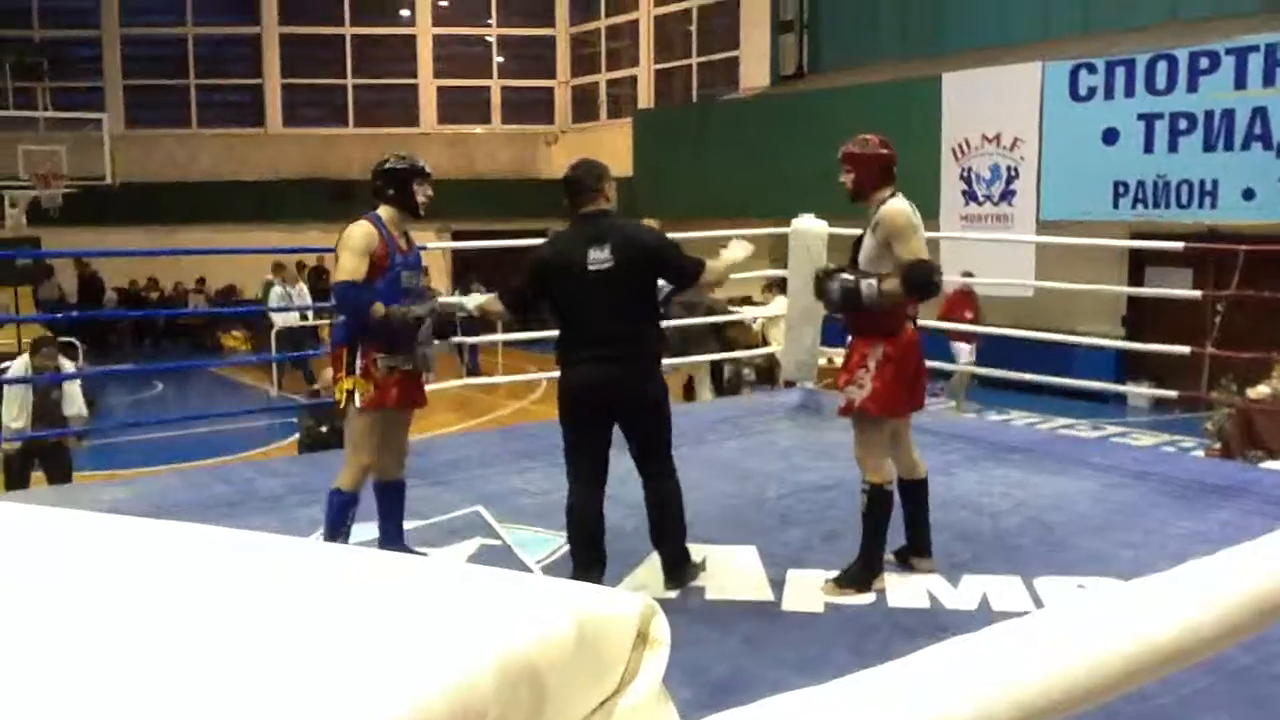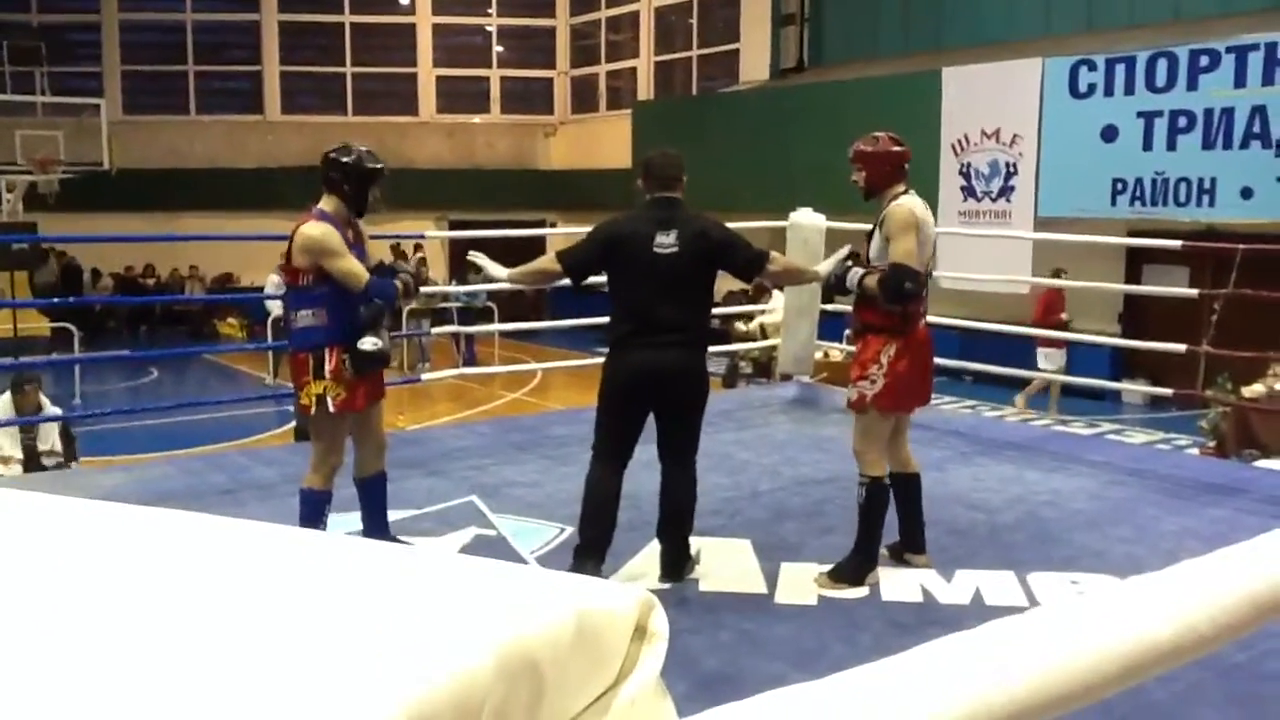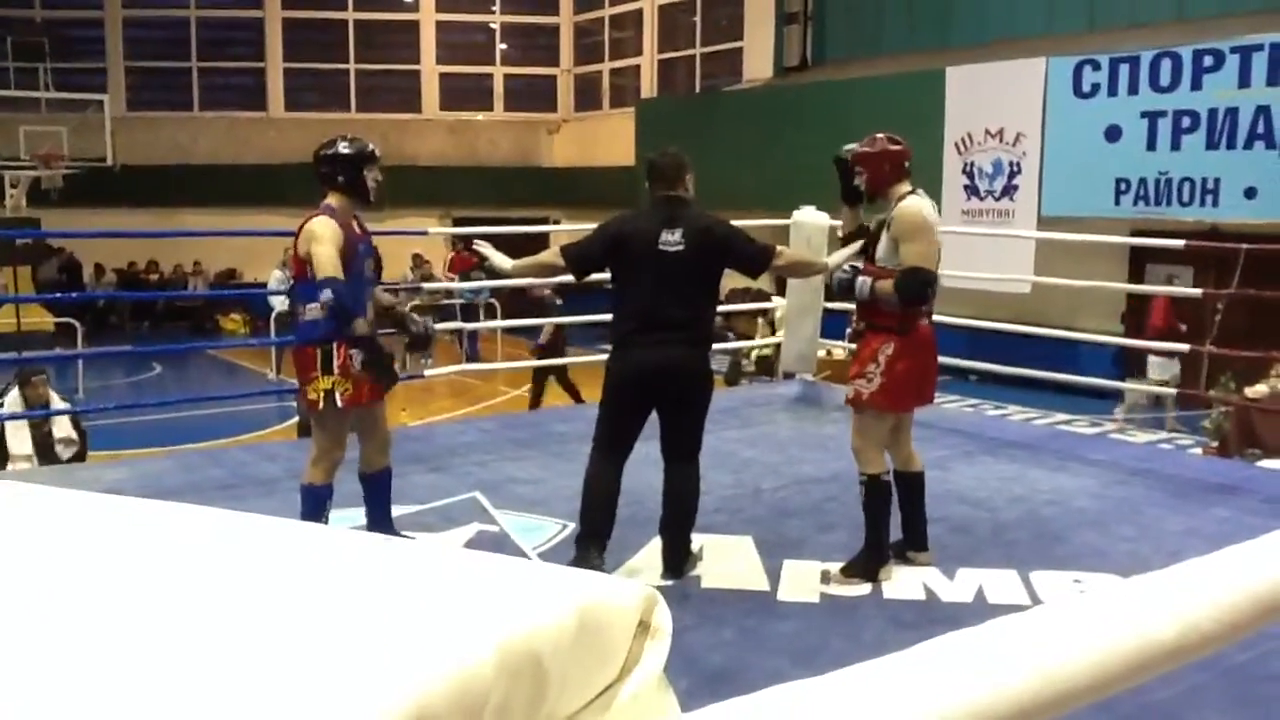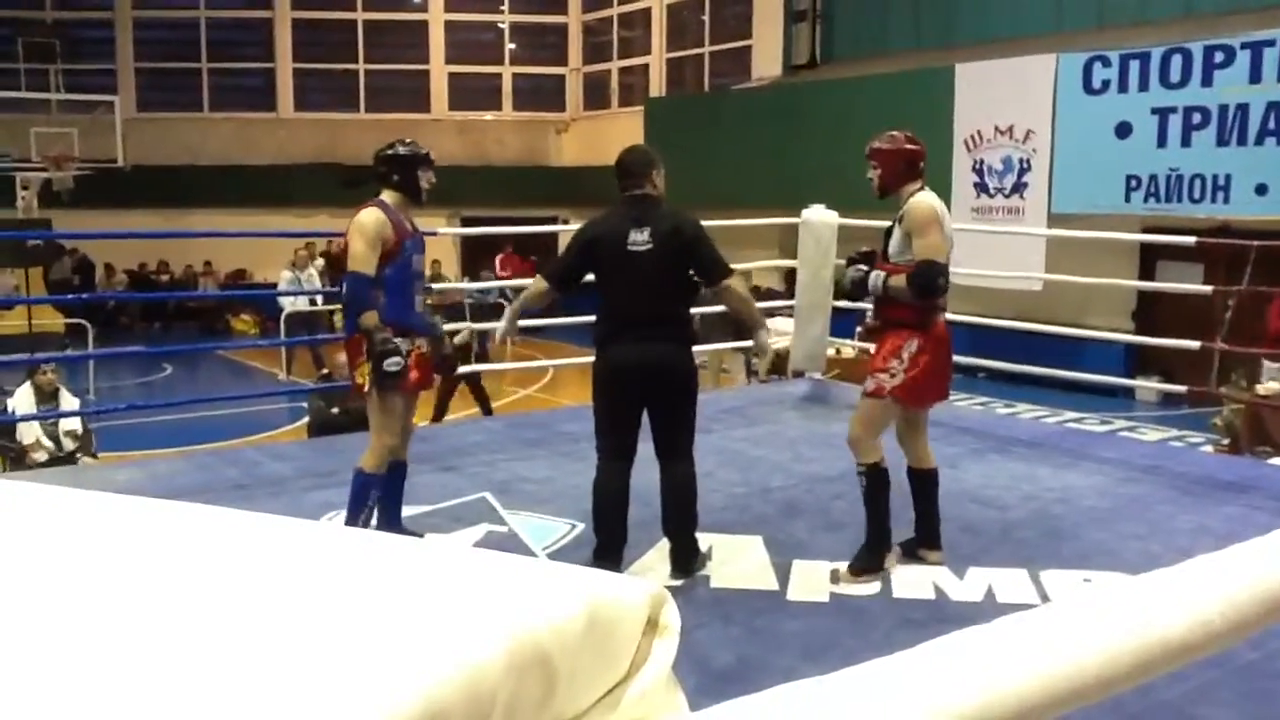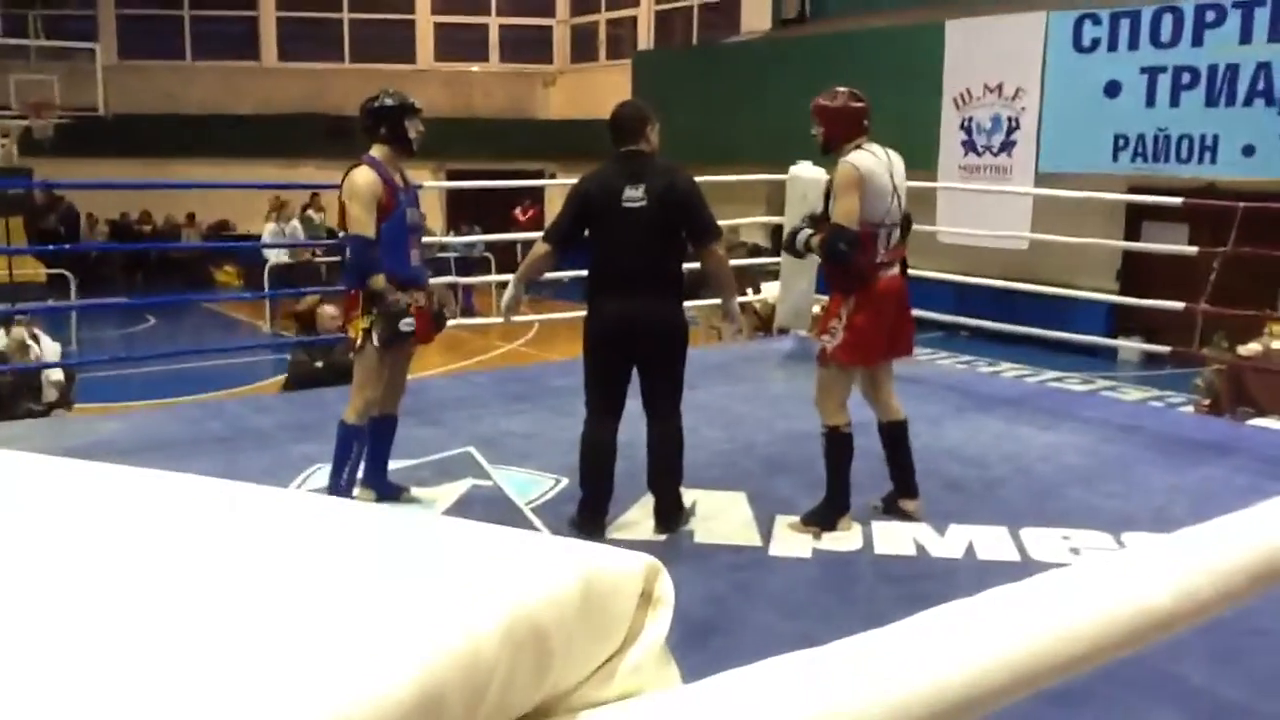
dt=1s
person 1, frame 1
left shoulder: (892, 214)
right shoulder: (889, 212)
left elbow: (925, 281)
left wrist: (860, 292)
right wrist: (844, 282)
left hip: (881, 348)
right hip: (893, 342)
left knee: (870, 457)
right knee: (899, 448)
left ankle: (869, 567)
right ankle: (918, 549)
person 1, frame 2
left shoulder: (900, 211)
right shoulder: (908, 209)
left elbow: (901, 285)
left wrist: (852, 278)
right wrist: (856, 267)
left hip: (890, 344)
right hip: (902, 341)
left knee: (868, 450)
right knee: (894, 445)
left ankle: (862, 562)
right ankle: (912, 545)
person 1, frame 3
left shoulder: (909, 212)
right shoulder: (902, 210)
left elbow: (916, 288)
right elbow: (856, 246)
left wrist: (858, 287)
right wrist: (849, 195)
left hip: (893, 342)
right hip: (906, 339)
left knee: (867, 446)
right knee: (898, 442)
left ankle: (873, 558)
right ankle: (915, 543)
person 1, frame 4
left shoulder: (920, 208)
right shoulder: (916, 207)
left elbow: (930, 282)
left wrist: (873, 281)
right wrist: (874, 267)
left hip: (912, 340)
right hip: (910, 335)
left knee: (862, 435)
right knee: (913, 437)
left ankle: (876, 550)
right ankle: (927, 540)
person 1, frame 5
left shoulder: (850, 168)
right shoulder: (891, 159)
left elbow: (841, 247)
left wrist: (805, 238)
left hip: (859, 294)
right hip: (890, 286)
left knee: (830, 399)
right knee: (881, 392)
left ankle: (836, 508)
right ankle: (906, 493)
person 2, frame 1
left shoulder: (553, 252)
right shoulder: (642, 239)
left elbow: (507, 307)
right elbow: (705, 278)
left wrist: (480, 306)
right wrist: (730, 259)
left hip: (581, 380)
right hip: (640, 377)
left knee: (585, 480)
right knee: (658, 473)
left ankle: (587, 577)
right ankle: (677, 566)
person 2, frame 2
left shoulder: (618, 229)
right shoulder: (706, 231)
left elbow: (557, 265)
right elbow: (770, 268)
left wrist: (506, 274)
right wrist: (820, 272)
left hip: (628, 363)
right hip: (685, 365)
left knee: (607, 461)
right knee: (678, 463)
left ankle: (587, 561)
right ankle: (675, 561)
person 2, frame 3
left shoulder: (624, 227)
right shoulder: (711, 229)
left elbow: (560, 260)
right elbow: (776, 260)
left wrist: (510, 266)
right wrist: (827, 265)
left hip: (632, 360)
right hip: (689, 362)
left knee: (607, 455)
right knee: (681, 460)
left ankle: (589, 551)
right ankle: (677, 557)
person 2, frame 4
left shoulder: (598, 229)
right shoulder: (681, 225)
left elbow: (548, 285)
right elbow: (726, 285)
left wrist: (511, 317)
right wrist: (759, 329)
left hip: (616, 358)
right hip: (671, 357)
left knee: (613, 460)
right knee: (676, 459)
left ankle: (608, 558)
right ankle: (684, 555)
person 2, frame 5
left shoulder: (592, 184)
right shoulder: (676, 182)
left elbow: (548, 246)
right elbow: (710, 250)
left wrist: (516, 286)
right wrist: (729, 298)
left hip: (607, 314)
right hip: (662, 314)
left knee: (601, 417)
right knee: (664, 415)
left ankle: (592, 514)
right ankle: (668, 511)
person 3, frame 1
left shoulder: (406, 240)
right shoulder: (363, 233)
right elbow: (346, 296)
left wrist: (431, 313)
right wrist: (399, 317)
left hip: (400, 360)
right hip: (363, 360)
left knee: (394, 457)
right knee: (361, 462)
left ankle: (392, 545)
person 3, frame 2
left shoulder: (352, 228)
right shoulder: (315, 234)
left elbow: (371, 291)
right elbow: (371, 290)
left wrist: (376, 333)
right wrist: (405, 283)
left hip: (356, 353)
right hip: (323, 359)
left knee: (372, 445)
right knee: (327, 458)
left ankle: (377, 535)
person 3, frame 3
left shoulder: (355, 225)
right shoulder: (322, 227)
right elbow: (335, 292)
left wrist: (404, 318)
right wrist: (373, 345)
left hip: (356, 351)
right hip: (328, 354)
left knee: (377, 442)
right knee: (329, 453)
left ankle: (380, 529)
person 3, frame 4
left shoulder: (407, 223)
right shoulder: (371, 220)
right elbow: (357, 289)
left wrist: (432, 336)
right wrist: (380, 341)
left hip: (409, 343)
right hip: (380, 346)
left knee: (401, 438)
right knee: (384, 441)
left ankle: (390, 524)
right ankle: (354, 532)
person 3, frame 5
left shoulder: (400, 177)
right shoulder: (365, 178)
right elbow: (361, 251)
left wrist: (425, 296)
right wrist: (388, 301)
left hip: (406, 299)
right hip: (377, 303)
left knee: (391, 395)
right knee: (365, 398)
left ankle: (375, 480)
right ankle: (339, 491)
